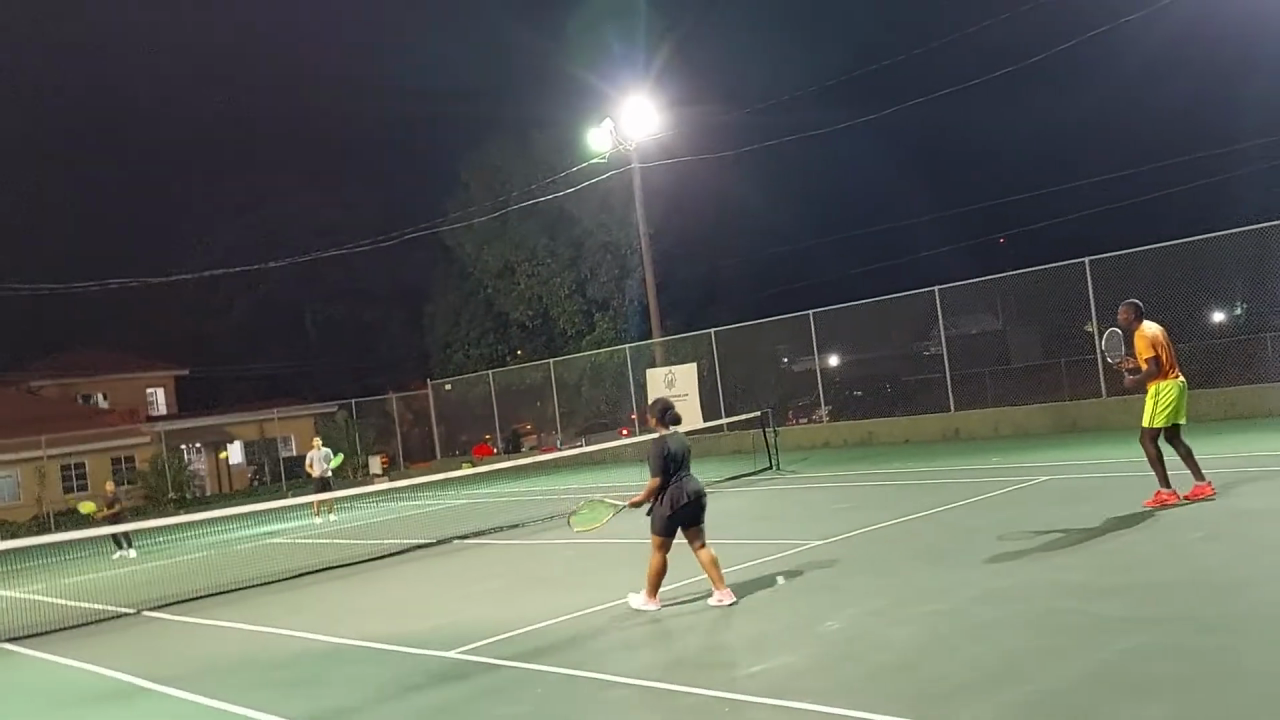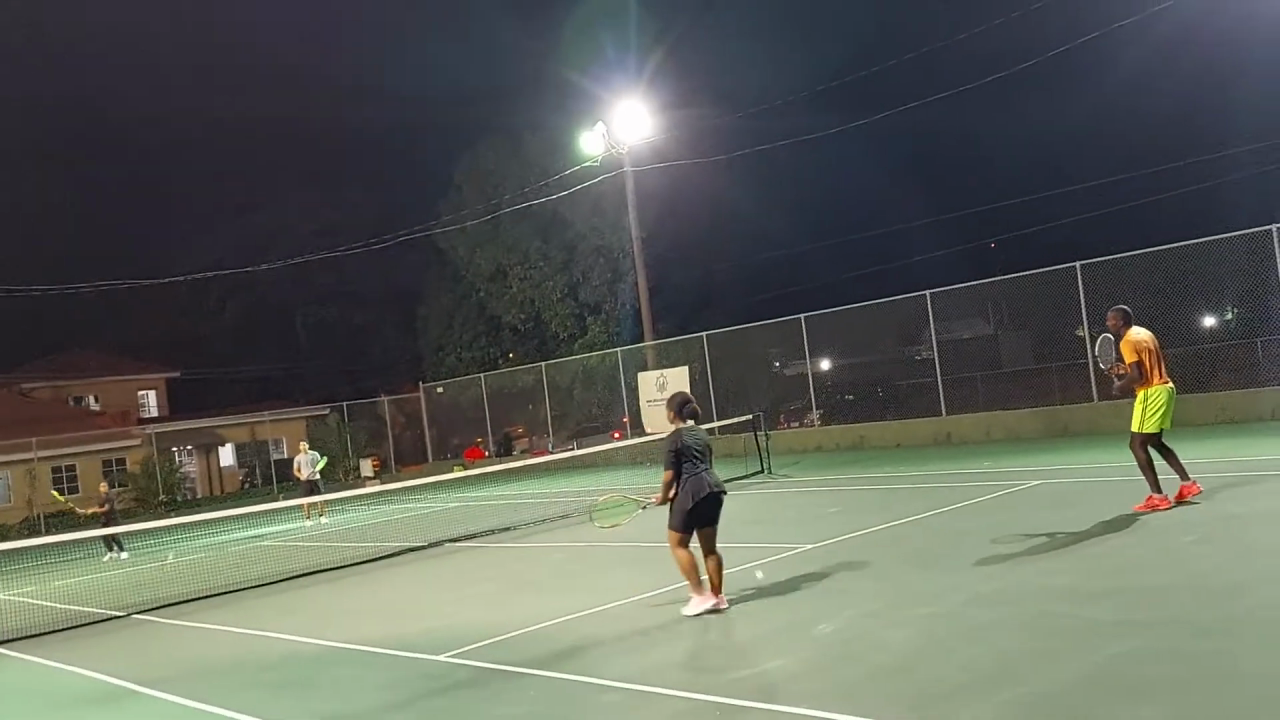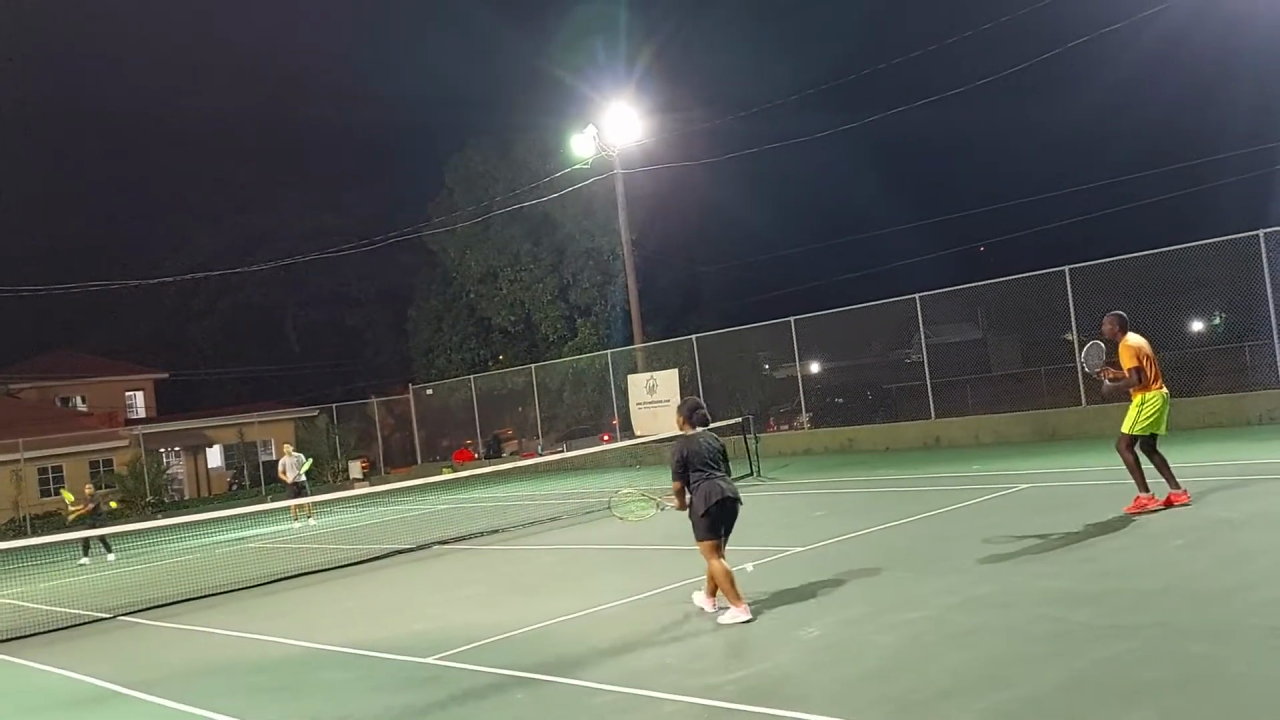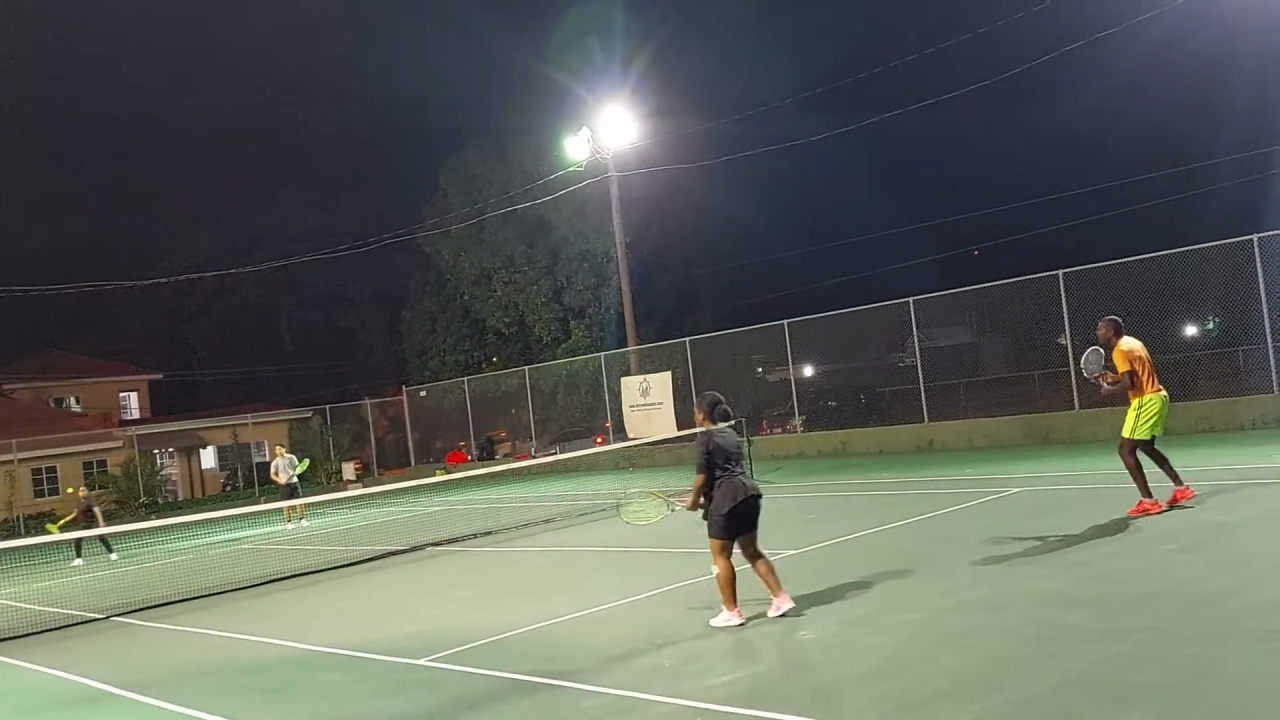
dt=0.3s
person 1, frame 1
left shoulder: (659, 445)
right shoulder: (681, 438)
left elbow: (657, 481)
left wrist: (642, 499)
right wrist: (651, 495)
left hip: (672, 501)
right hip: (693, 495)
left knee: (659, 550)
right knee: (699, 546)
left ankle: (649, 598)
right ankle: (723, 592)
person 1, frame 2
left shoulder: (674, 438)
right shoulder: (701, 433)
left elbow: (670, 475)
left wrist: (664, 496)
left hip: (691, 494)
right hip: (712, 490)
left knee: (678, 546)
right knee: (709, 548)
left ankle: (700, 596)
right ankle: (717, 597)
person 1, frame 3
left shoulder: (681, 445)
right shoulder: (714, 439)
left elbow: (678, 484)
left wrist: (681, 502)
left hip: (707, 501)
right hip: (729, 495)
left knee: (713, 557)
right knee: (716, 552)
left ankle: (739, 607)
right ankle: (709, 597)
person 1, frame 4
left shoulder: (706, 439)
right shoulder: (730, 434)
left elbow: (702, 478)
left wrist: (694, 501)
right wrist: (706, 499)
left hip: (726, 500)
right hip: (748, 494)
left knee: (720, 556)
right knee: (752, 551)
left ankle: (731, 611)
right ankle: (781, 598)
person 2, frame 1
left shoulder: (1142, 336)
right shoulder: (1154, 327)
left elbow: (1154, 370)
left wrist: (1134, 381)
right wrist: (1136, 364)
left hip: (1163, 388)
right hip: (1176, 384)
left knee: (1147, 439)
right knee: (1174, 438)
left ankle: (1166, 492)
right ankle: (1202, 484)
person 2, frame 2
left shoulder: (1127, 342)
right shoulder: (1144, 333)
left elbow: (1137, 376)
left wrist: (1120, 387)
right wrist: (1126, 370)
left hip: (1151, 394)
right hip: (1164, 389)
left knee: (1137, 445)
right knee: (1155, 441)
left ankle: (1158, 497)
right ankle: (1188, 484)
person 2, frame 3
left shoulder: (1126, 346)
right shoulder: (1136, 339)
left elbow: (1137, 380)
left wrist: (1113, 387)
right wrist: (1116, 374)
left hip: (1147, 398)
right hip: (1158, 395)
left knee: (1123, 445)
right knee: (1148, 446)
left ankle: (1145, 496)
right ankle: (1177, 492)
person 2, frame 4
left shoulder: (1120, 351)
right shoulder: (1133, 342)
left elbow: (1130, 384)
left wrist: (1110, 390)
right wrist: (1114, 378)
left hip: (1145, 401)
right hip: (1157, 397)
left knee: (1126, 450)
right knee: (1147, 446)
left ankle: (1149, 502)
right ankle: (1181, 488)
